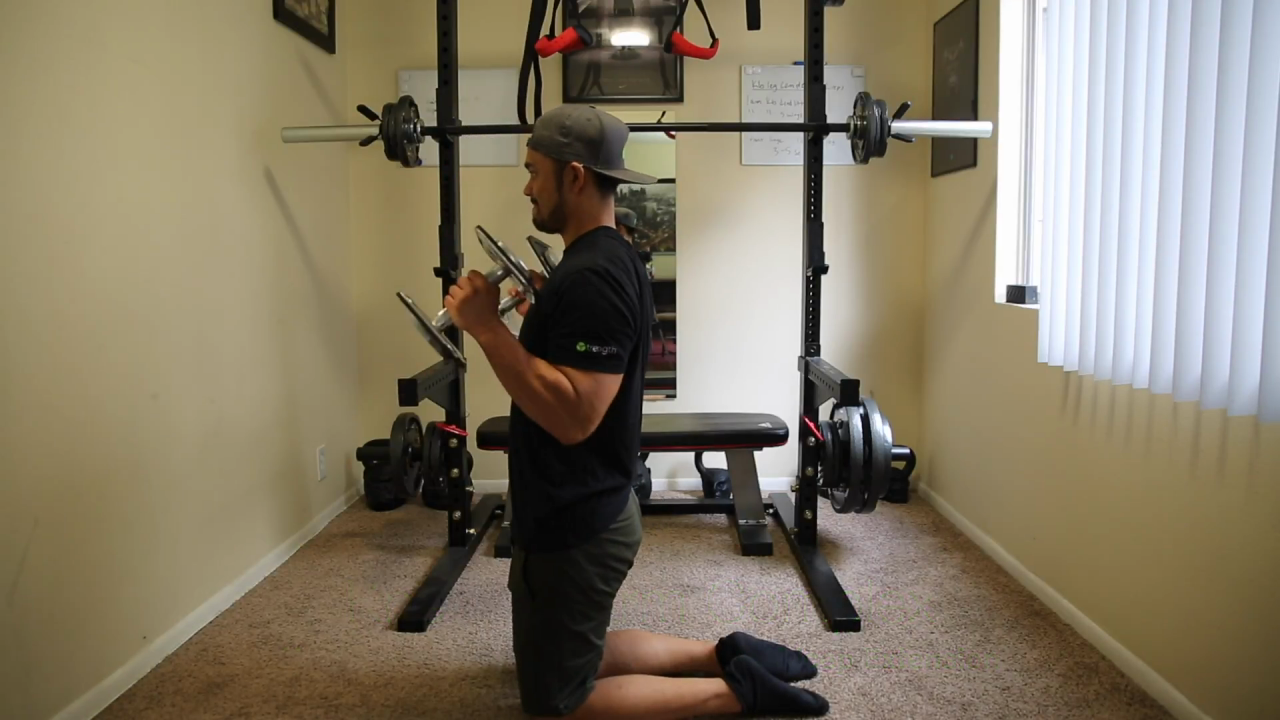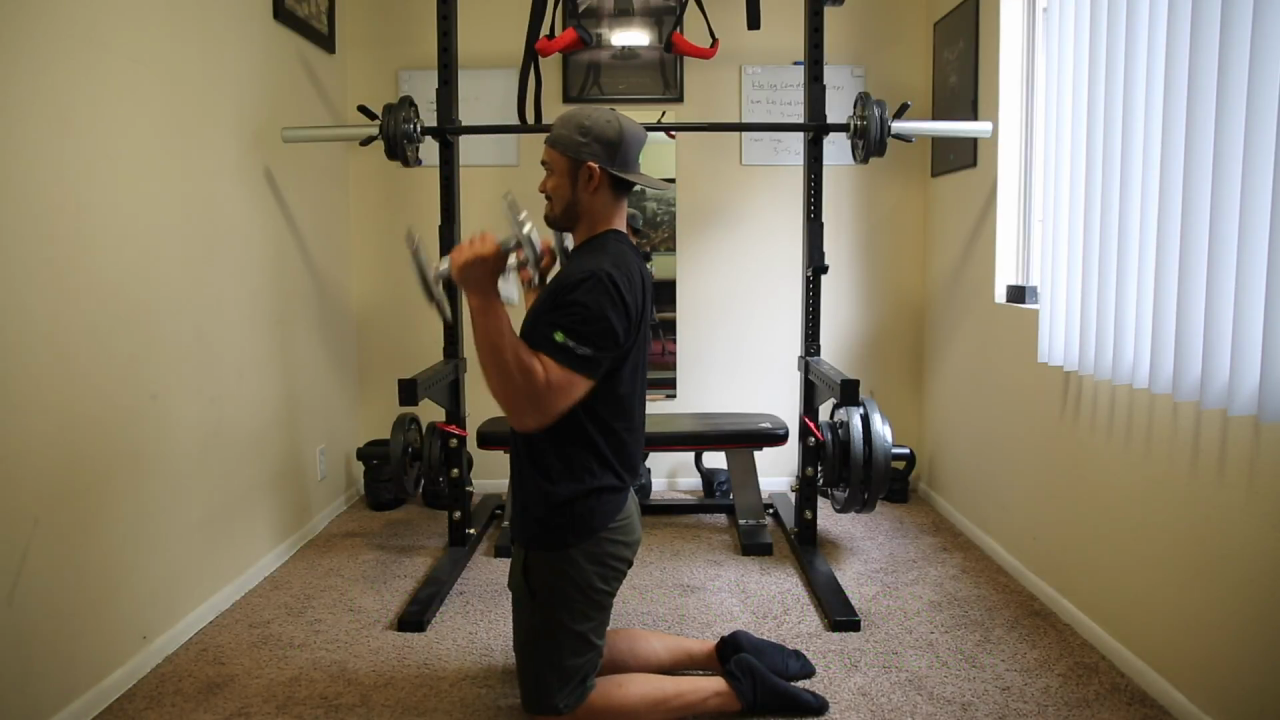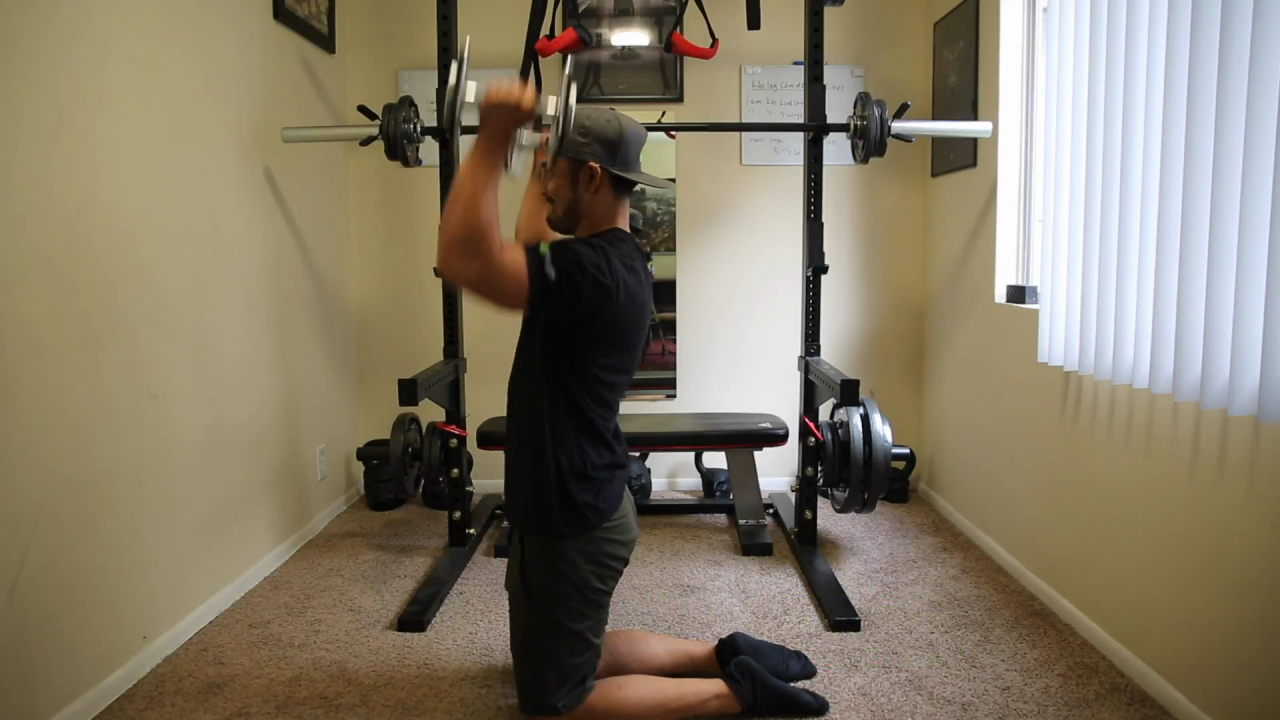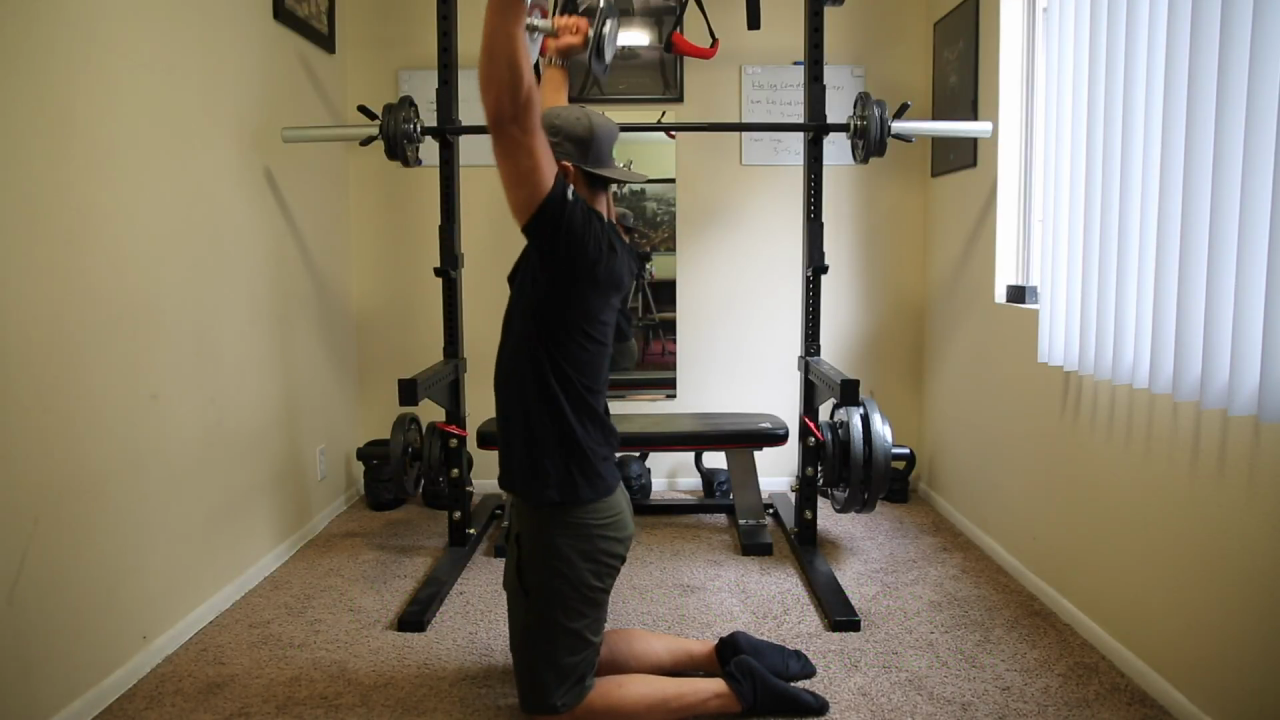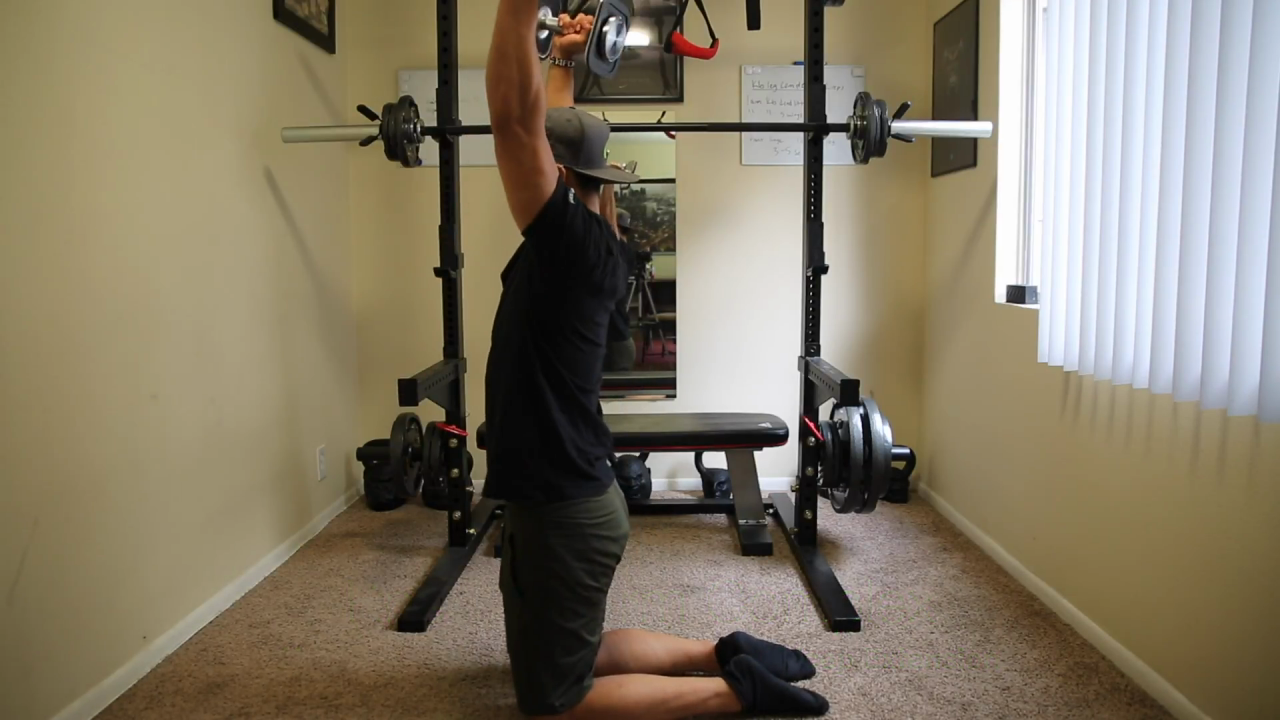
dt=0.3s
person 1, frame 1
left shoulder: (593, 277)
right shoulder: (601, 260)
left elbow: (574, 416)
left wrist: (490, 329)
right wrist: (536, 317)
left hip: (574, 526)
right hip: (582, 512)
right knee: (576, 654)
right ankle: (723, 655)
person 1, frame 2
left shoulder: (596, 282)
right shoulder: (607, 263)
left elbow: (527, 407)
left wrist: (483, 296)
right wrist: (536, 280)
left hip: (574, 525)
right hip: (585, 509)
right knee: (575, 651)
right ankle: (726, 653)
person 1, frame 3
left shoulder: (592, 270)
right shoulder: (610, 258)
left elbow: (463, 257)
right elbow: (530, 247)
left wrist: (491, 143)
right wrist: (539, 156)
left hip: (568, 522)
right hip: (581, 506)
right knee: (573, 654)
right ankle: (725, 655)
person 1, frame 4
left shoulder: (575, 242)
right shoulder: (588, 243)
left elbow: (510, 117)
right elbow: (540, 129)
right wrist: (555, 61)
left hip: (567, 512)
right hip: (577, 499)
right knee: (572, 653)
right ankle: (727, 653)
person 1, frame 5
left shoulder: (571, 242)
right shoulder: (580, 245)
left elbow: (515, 119)
right elbow: (540, 127)
right wrist: (563, 61)
left hip: (561, 513)
right hip: (575, 499)
right knee: (570, 654)
right ankle: (724, 653)
